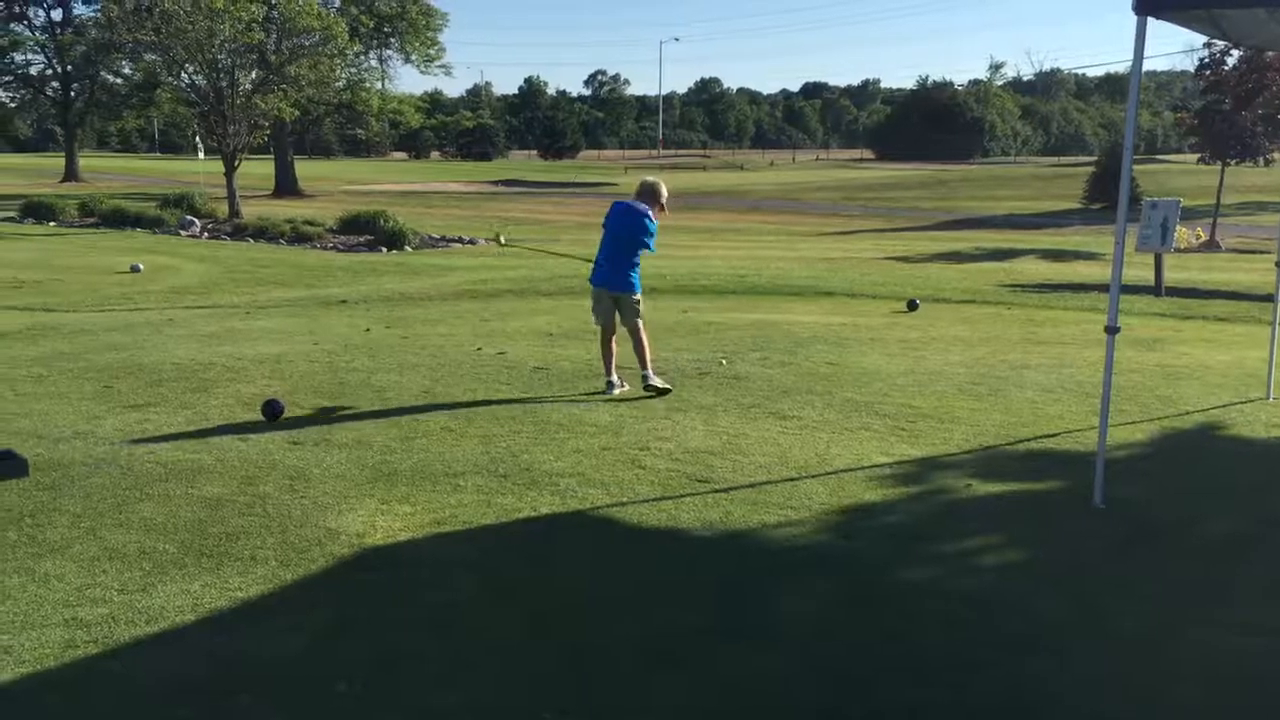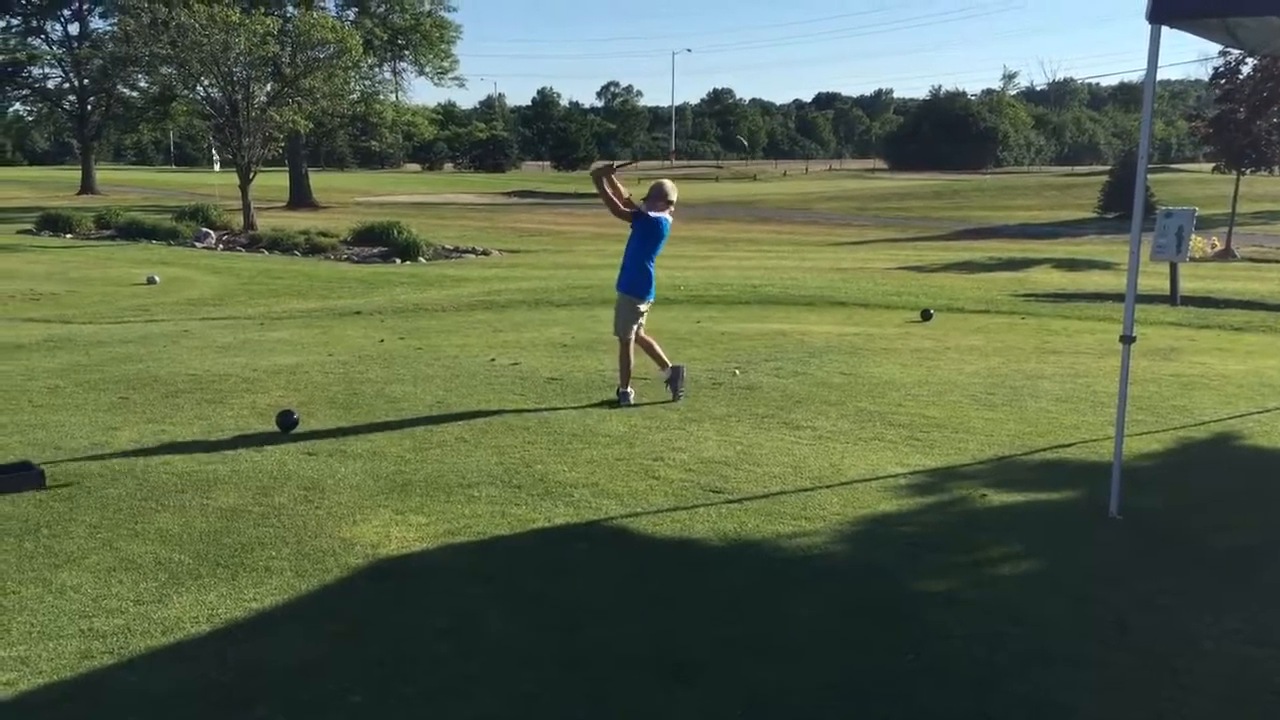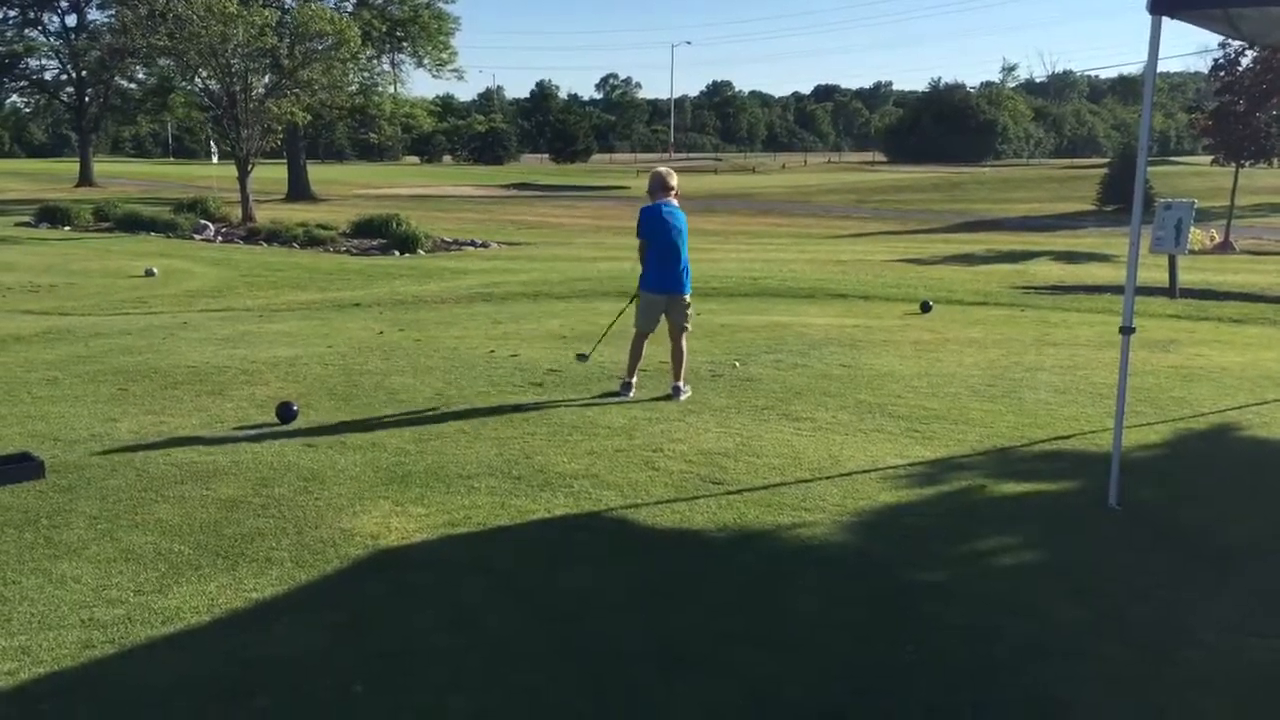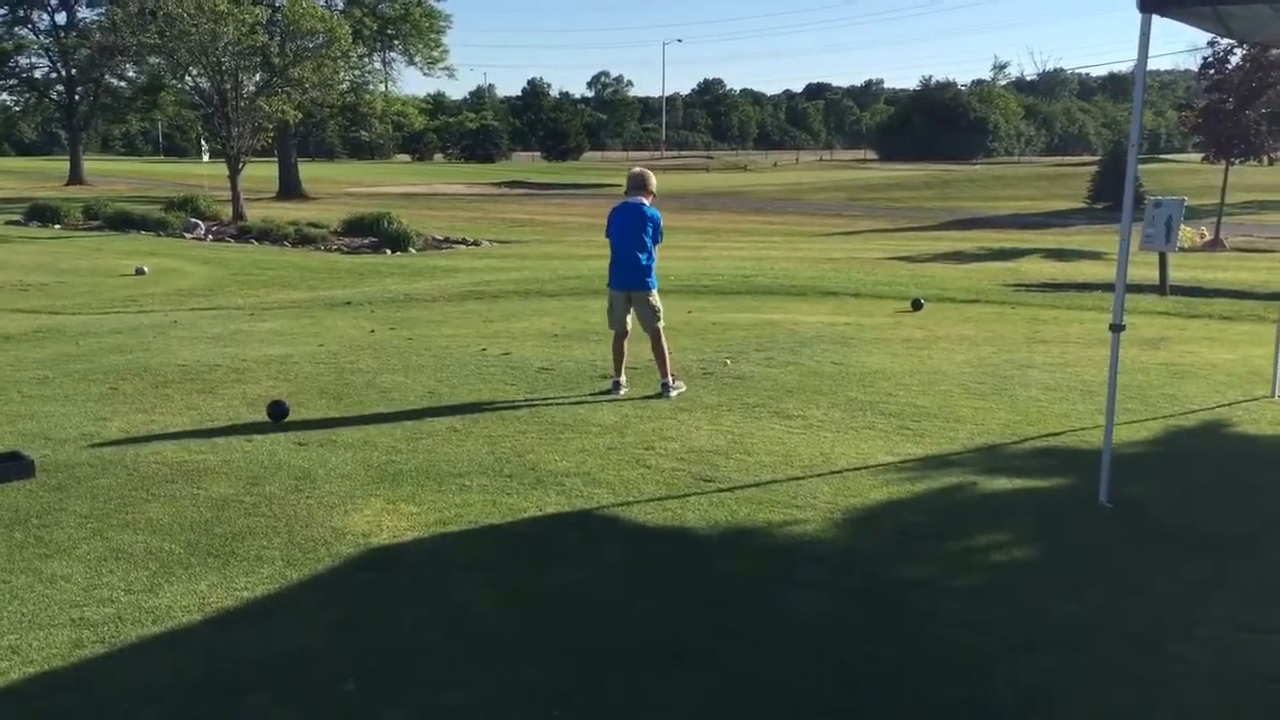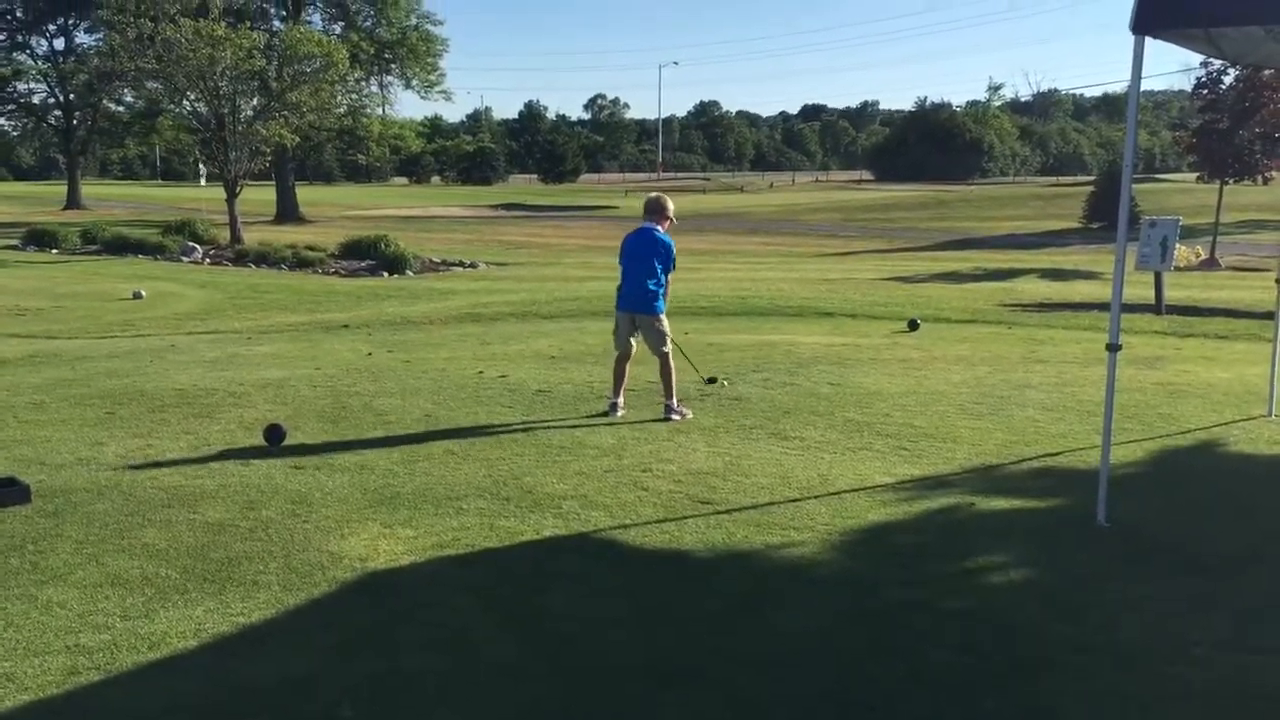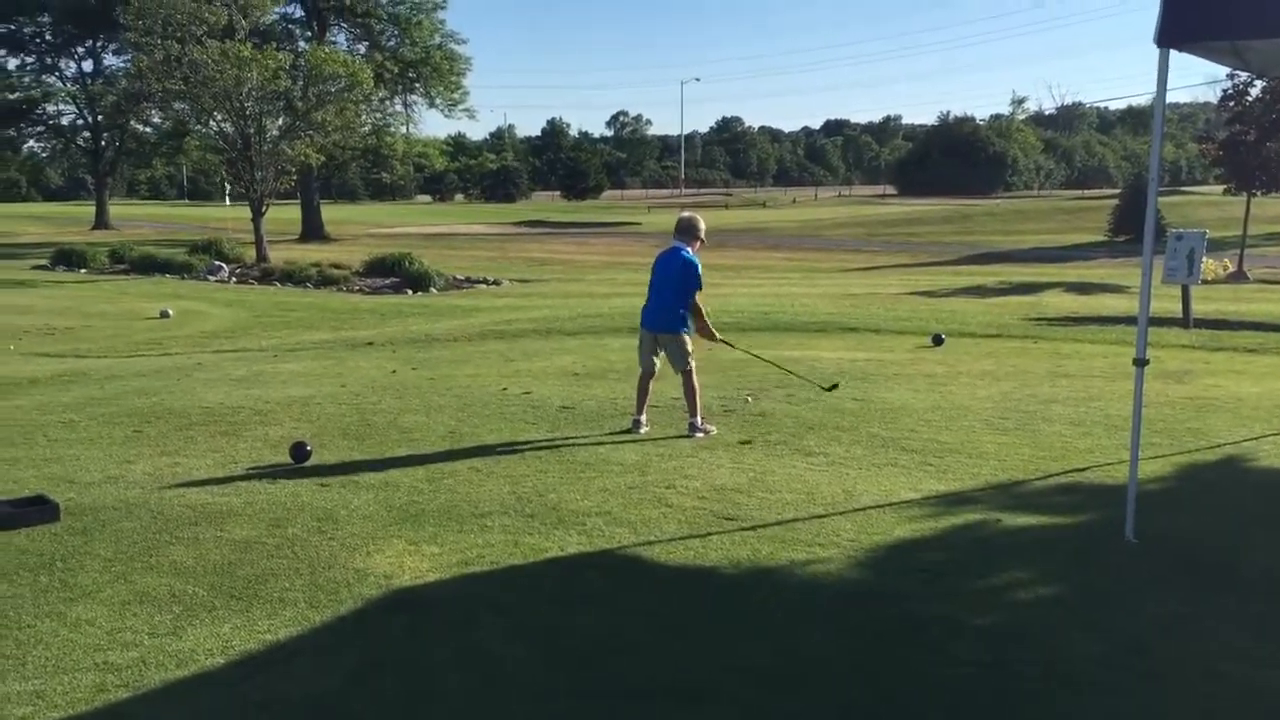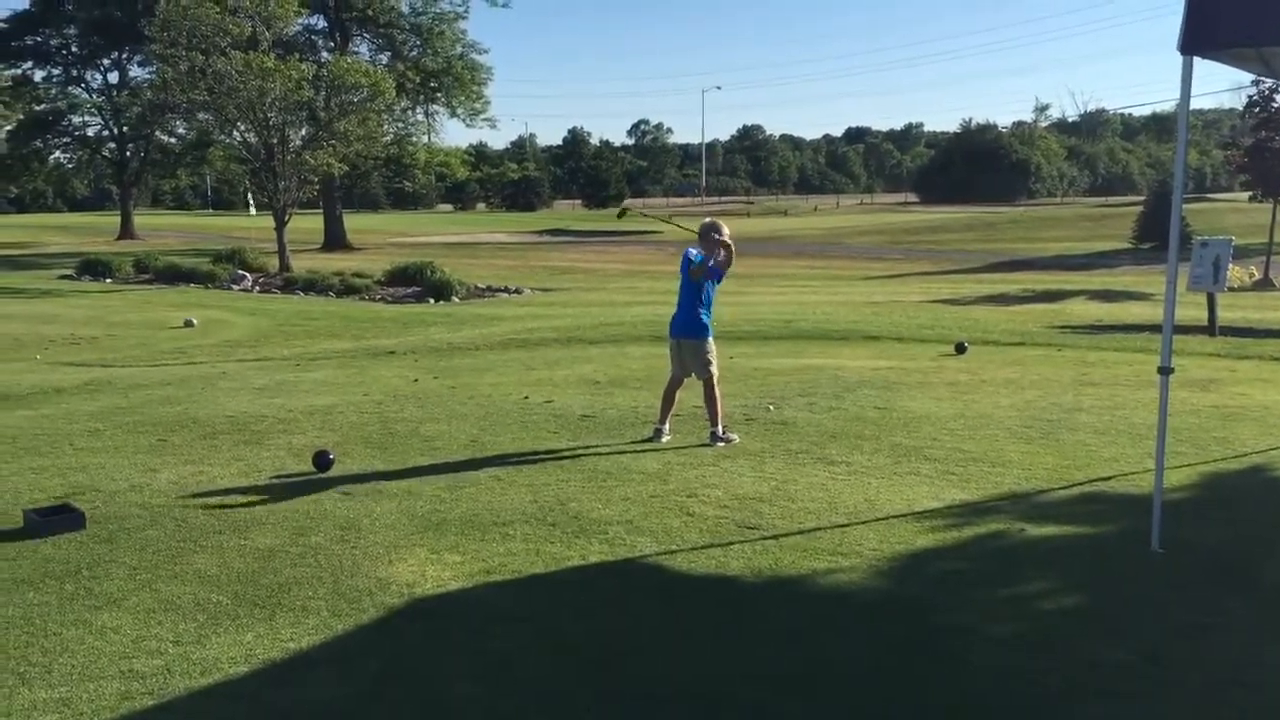
dt=0.5s
person 1, frame 1
left shoulder: (617, 207)
right shoulder: (651, 227)
left hip: (603, 279)
right hip: (628, 283)
left knee: (608, 329)
right knee: (636, 329)
left ankle: (612, 380)
right ankle: (647, 375)
person 1, frame 2
left shoulder: (654, 221)
right shoulder: (658, 222)
left elbow: (621, 211)
right elbow: (627, 203)
left wrist: (601, 183)
right wrist: (609, 177)
left hip: (634, 288)
right hip: (642, 288)
left knee: (626, 339)
right knee: (637, 335)
left ankle: (625, 391)
right ankle: (670, 370)
person 1, frame 3
left shoulder: (647, 212)
right shoulder: (681, 216)
left elbow: (642, 248)
left hip: (652, 284)
right hip: (679, 285)
left knee: (641, 333)
right knee: (678, 335)
left ankle: (629, 382)
right ankle: (678, 385)
person 1, frame 4
left shoulder: (615, 213)
right shoulder: (653, 215)
left elbow: (614, 243)
right elbow: (653, 249)
left hip: (618, 282)
right hip: (643, 282)
left knee: (620, 332)
right knee: (656, 332)
left ankle: (618, 380)
right ankle: (667, 382)
person 1, frame 5
left shoulder: (629, 239)
right shoulder: (666, 243)
right elbow: (666, 280)
right wrist: (661, 304)
left hip: (625, 304)
right hip: (650, 305)
left knee: (623, 354)
right knee: (664, 355)
left ankle: (616, 402)
right ankle: (671, 405)
person 1, frame 6
left shoulder: (661, 257)
right shoulder: (690, 262)
right elbow: (692, 302)
left wrist: (699, 324)
right wrist: (707, 328)
left hip: (649, 321)
right hip: (673, 325)
left knee: (647, 371)
right knee: (688, 372)
left ankle: (639, 419)
right ankle: (695, 422)
person 1, frame 7
left shoulder: (714, 265)
right shoulder: (691, 255)
left elbow: (724, 266)
right elbow: (696, 275)
left wrist: (728, 249)
right wrist: (710, 253)
left hip: (679, 329)
right hip: (696, 330)
left knee: (676, 378)
right knee: (709, 379)
left ankle: (661, 428)
right ankle: (717, 431)
